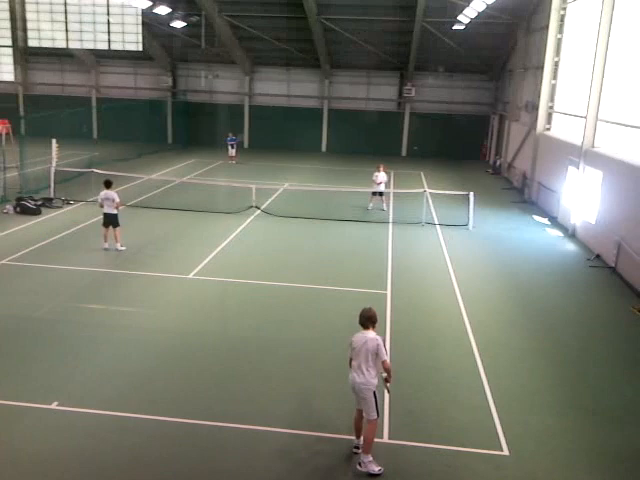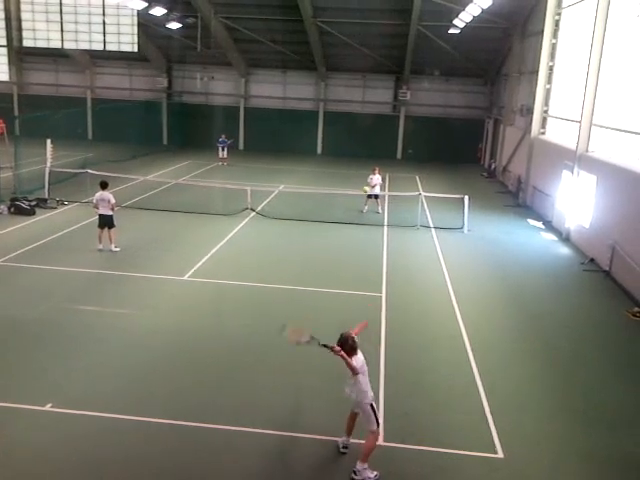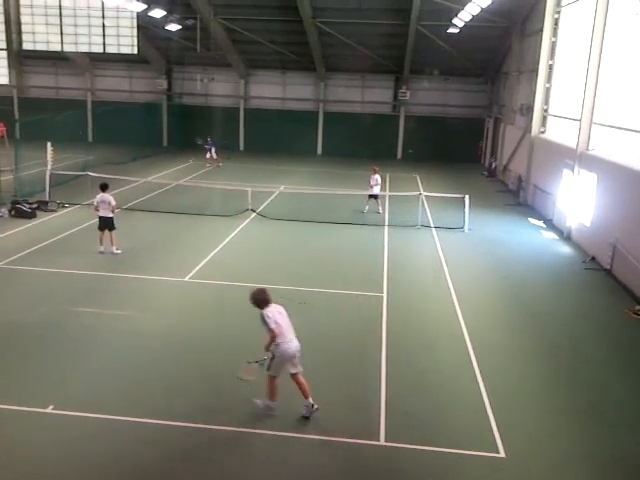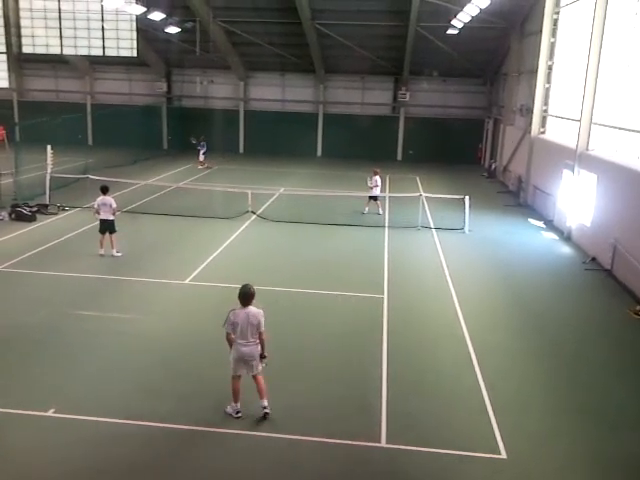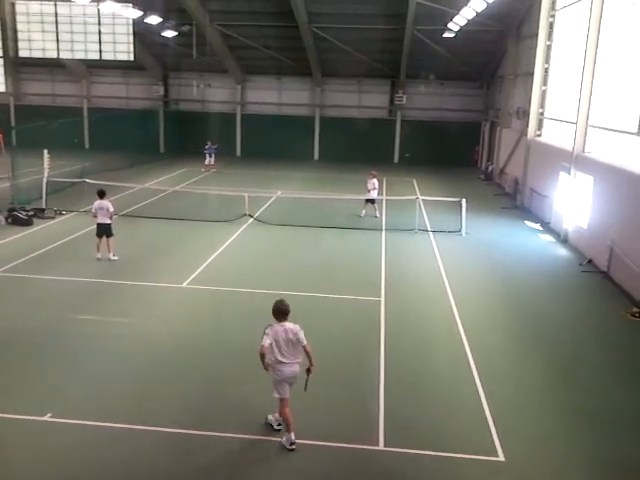
dt=1s
person 1, frame 1
left shoulder: (355, 339)
right shoulder: (376, 340)
right elbow: (386, 365)
right wrist: (389, 376)
left hip: (354, 381)
right hip: (367, 384)
left knee: (360, 411)
right knee: (372, 421)
left ankle: (358, 443)
right ankle: (365, 461)
person 1, frame 2
left shoulder: (345, 348)
right shoulder: (354, 358)
left elbow: (353, 334)
right elbow: (355, 371)
left wrist: (361, 326)
right wrist: (344, 356)
left hip: (354, 393)
right hip: (364, 397)
left knee: (354, 412)
right knee: (374, 433)
left ankle: (345, 441)
person 1, frame 3
left shoulder: (265, 313)
right shoulder: (278, 307)
left elbow: (274, 333)
left wrist: (268, 345)
left hip: (283, 349)
right hip: (294, 345)
left knee: (272, 376)
right knee: (296, 375)
left ankle: (271, 404)
right ankle: (309, 404)
person 1, frame 4
left shoulder: (233, 314)
right shoulder: (258, 313)
left elbow: (228, 337)
right elbow: (261, 337)
left wrist: (232, 348)
right wrist: (263, 351)
left hip: (238, 350)
right hip: (253, 350)
left knee: (236, 378)
right knee: (258, 376)
left ankle: (236, 408)
right ankle: (264, 405)
person 1, frame 5
left shoulder: (270, 330)
right shoulder: (296, 328)
left elbow: (262, 351)
right elbow: (307, 350)
left wrist: (264, 363)
right wrist: (311, 364)
left hip: (279, 370)
right hip: (295, 368)
left knee: (284, 403)
right knee: (286, 398)
left ankle: (290, 439)
right ankle: (278, 419)
